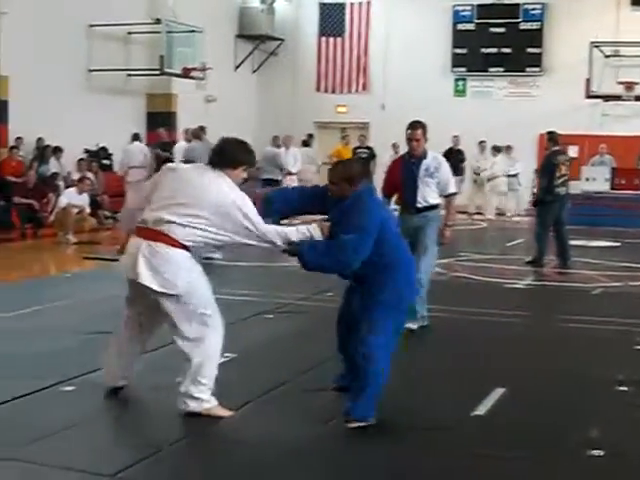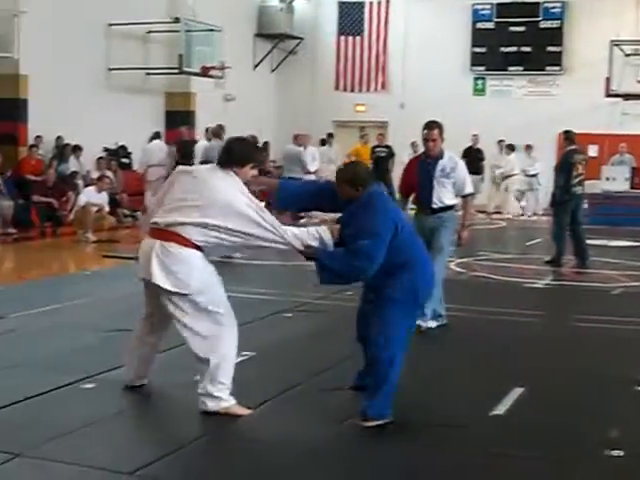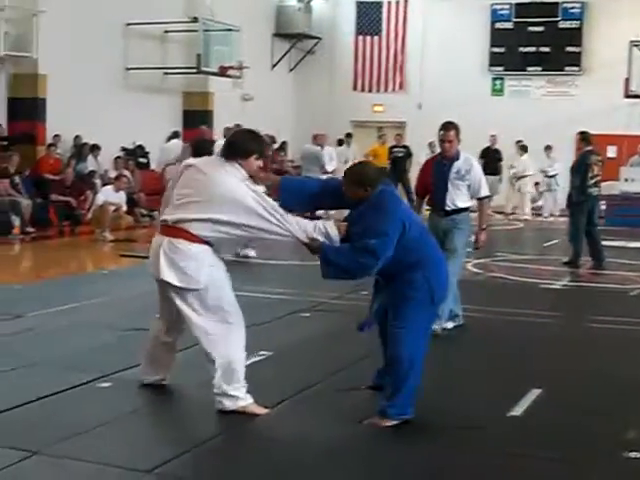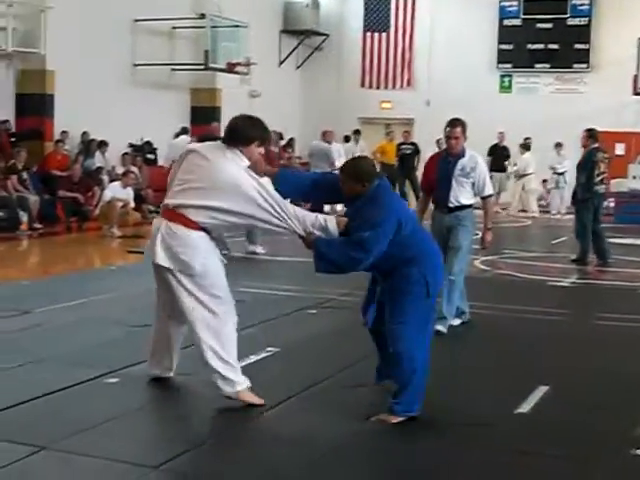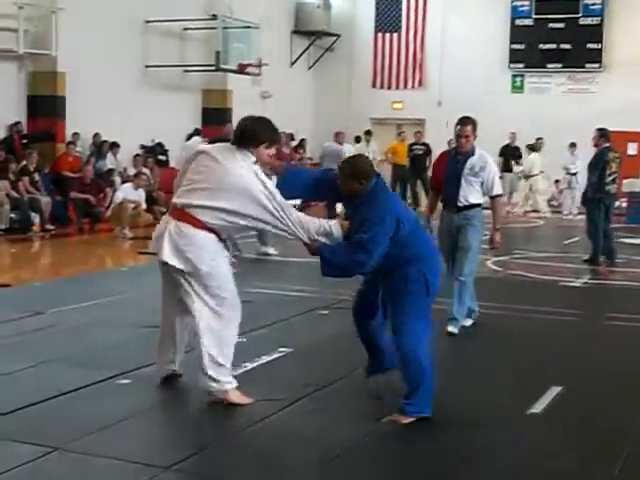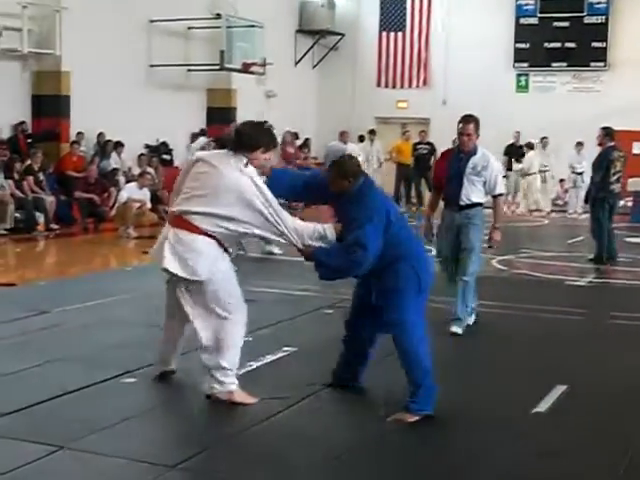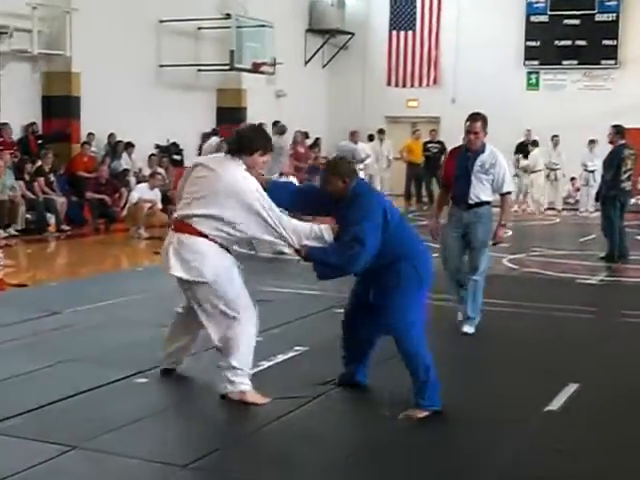
dt=0.1s
person 1, frame 1
left shoulder: (174, 170)
right shoulder: (230, 198)
left elbow: (142, 202)
right elbow: (266, 233)
right wrist: (315, 231)
left hip: (139, 248)
right hip: (169, 259)
left knee: (138, 321)
right knee: (207, 327)
left ankle: (115, 378)
right ankle: (197, 399)
person 1, frame 2
left shoulder: (186, 172)
right shoulder: (237, 198)
left elbow: (158, 205)
right elbow: (279, 233)
right wrist: (326, 234)
left hip: (153, 247)
right hip: (181, 259)
left knee: (154, 320)
right knee: (220, 326)
left ankle: (136, 376)
right ankle: (216, 398)
person 1, frame 3
left shoulder: (194, 164)
right shoulder: (242, 191)
left elbow: (173, 198)
right elbow: (284, 224)
right wrist: (332, 229)
left hip: (166, 245)
right hip: (191, 254)
left knee: (172, 318)
right knee: (226, 323)
left ankle: (153, 373)
right ankle: (235, 397)
person 1, frame 4
left shoulder: (196, 150)
right shoulder: (242, 179)
left elbow: (172, 181)
right elbow: (282, 214)
right wrist: (331, 223)
left hip: (165, 230)
right hip: (189, 240)
left knee: (171, 308)
right knee: (217, 310)
left ankle: (160, 367)
right ankle: (233, 383)
person 1, frame 5
left shoulder: (206, 151)
right shoulder: (251, 179)
left elbow: (179, 184)
right elbow: (288, 219)
right wrist: (336, 227)
left hip: (173, 230)
right hip: (198, 241)
left knee: (177, 306)
right knee: (223, 309)
left ankle: (168, 367)
right ankle: (220, 384)
person 1, frame 6
left shoulder: (203, 158)
right shoulder: (248, 185)
left elbow: (178, 191)
right elbow: (283, 225)
right wrist: (330, 231)
left hip: (174, 237)
right hip: (198, 248)
left knee: (179, 310)
right knee: (230, 313)
left ankle: (165, 365)
right ankle: (224, 386)
person 1, frame 7
left shoulder: (204, 163)
right shoulder: (245, 186)
left elbow: (189, 198)
right elbow: (279, 226)
right wrist: (326, 232)
left hip: (180, 242)
right hip: (202, 251)
left knee: (196, 308)
right knee: (240, 314)
left ankle: (172, 360)
right ankle: (238, 385)
person 2, frame 1
left shoulder: (366, 213)
right shoulder: (350, 196)
left elbow: (342, 256)
right elbow: (307, 197)
left wrist: (301, 248)
right wrist: (265, 200)
left hip: (389, 281)
right hip: (367, 277)
left knee: (370, 343)
right knee: (348, 329)
left ankle: (360, 411)
right ankle: (351, 381)
person 2, frame 2
left shoulder: (378, 216)
right shoulder: (363, 198)
left elbow: (359, 263)
right elbow: (317, 191)
left wrist: (318, 255)
right wrist: (274, 186)
left hip: (406, 279)
right hip: (384, 274)
left knee: (384, 341)
right knee: (368, 329)
left ankle: (377, 410)
right ankle: (370, 379)
person 2, frame 3
left shoulder: (387, 216)
right shoulder: (372, 195)
left elbow: (364, 260)
right elbow: (321, 190)
left wrist: (322, 250)
right wrist: (276, 182)
left hip: (420, 278)
right hip: (396, 273)
left knee: (404, 341)
right knee: (387, 326)
left ankle: (398, 409)
right ankle: (389, 378)
person 2, frame 4
left shoulder: (383, 211)
right shoulder: (369, 190)
left elbow: (357, 254)
right elbow: (318, 183)
left wrist: (317, 244)
right wrist: (273, 174)
left hip: (416, 272)
right hip: (392, 267)
left knee: (404, 337)
right knee: (375, 319)
left ankle: (405, 406)
right ankle: (391, 369)
person 2, frame 5
left shoulder: (382, 209)
right shoulder: (362, 190)
left elbow: (360, 257)
right elbow: (316, 180)
left wrist: (321, 250)
right wrist: (278, 172)
left hip: (413, 272)
right hip: (387, 267)
left knee: (409, 337)
right knee: (365, 314)
left ankle: (417, 405)
right ankle: (383, 360)
person 2, frame 6
left shoulder: (371, 207)
right shoulder: (350, 190)
left elbow: (357, 256)
right elbow: (304, 184)
left wrist: (316, 254)
right wrist: (266, 174)
left hip: (404, 270)
right hip: (379, 268)
left knee: (407, 334)
right knee: (358, 324)
left ankle: (421, 403)
right ankle: (348, 375)
person 2, frame 7
left shoulder: (368, 206)
right shoulder: (343, 197)
left elbow: (354, 254)
right elbow: (301, 196)
left wrist: (312, 254)
right wrist: (263, 185)
left hip: (406, 269)
right hip: (380, 268)
left knee: (405, 332)
right knee: (356, 322)
left ankle: (427, 399)
right ankle: (354, 375)
person 3, frame 1
left shoulder: (438, 163)
right shoulder: (398, 164)
left elbow: (450, 196)
right elbow: (387, 195)
left wrist: (447, 225)
left hip: (429, 218)
right hip: (405, 217)
left knee: (422, 269)
left ankle: (413, 315)
right ankle: (420, 315)
person 3, frame 2
left shoulder: (454, 163)
right shoulder: (414, 164)
left elbow: (467, 196)
right elbow: (404, 195)
left wrist: (464, 226)
left hip: (445, 218)
right hip: (421, 218)
left knee: (436, 269)
left ankle: (426, 316)
right ankle: (438, 315)
person 3, frame 3
left shoulder: (470, 165)
right shoulder: (430, 165)
left elbow: (482, 199)
right elbow: (420, 196)
left wrist: (482, 228)
left hip: (458, 220)
right hip: (435, 219)
left knee: (449, 271)
left ankle: (440, 319)
right ankle: (455, 315)
person 3, frame 4
left shoulder: (475, 162)
right shoulder: (435, 161)
left elbow: (487, 197)
right elbow: (426, 193)
left wrist: (488, 228)
right wrist: (418, 221)
left hip: (462, 217)
right hip: (439, 216)
left knee: (454, 270)
right knee: (444, 268)
left ankle: (445, 318)
right ankle: (461, 311)
person 3, frame 5
left shoulder: (484, 161)
right shoulder: (444, 159)
left elbow: (495, 197)
right elbow: (435, 191)
left wrist: (496, 228)
right wrist: (427, 219)
left hip: (471, 216)
right hip: (447, 215)
left knee: (464, 270)
right knee: (453, 268)
left ankle: (456, 318)
right ankle: (471, 309)
person 3, frame 6
left shoulder: (487, 160)
right shoulder: (446, 157)
left elbow: (497, 196)
right elbow: (437, 190)
left wrist: (496, 227)
right wrist: (428, 218)
left hip: (472, 215)
right hip: (448, 214)
left knee: (467, 270)
right knee: (449, 267)
left ankle: (460, 318)
right ankle: (470, 306)
person 3, frame 7
left shoulder: (495, 158)
right shoulder: (454, 156)
left elbow: (505, 194)
right elbow: (445, 188)
left wrist: (502, 225)
right wrist: (435, 217)
left hip: (480, 214)
right hip: (455, 212)
left knee: (476, 269)
right knee: (451, 265)
left ankle: (471, 318)
right ankle: (465, 305)
person 4, frame 1
left shoulder: (549, 157)
right shoulder: (566, 157)
left elbow: (543, 181)
right elbow: (566, 178)
left wrist: (538, 198)
left hip: (549, 198)
right hip: (562, 197)
left knee: (542, 229)
right knee: (560, 229)
left ankle: (539, 259)
right ankle: (564, 260)
person 4, frame 2
left shoulder: (566, 157)
right shoulder: (582, 156)
left elbow: (560, 180)
right elbow: (581, 177)
left wrist: (555, 198)
left hip: (565, 198)
right hip: (578, 197)
left knee: (559, 228)
right knee: (577, 228)
left ankle: (557, 258)
right ankle: (583, 259)
person 4, frame 3
left shoulder: (582, 158)
right shoulder: (598, 157)
left elbow: (576, 181)
right elbow: (597, 178)
left wrist: (571, 199)
left hip: (581, 199)
right hip: (594, 198)
left knee: (576, 230)
right knee: (592, 229)
left ankle: (575, 260)
right ankle: (599, 260)
person 4, frame 4
left shoulder: (589, 155)
right shoulder: (604, 155)
left elbow: (581, 179)
right elbow: (603, 175)
left wrist: (576, 196)
left hip: (587, 196)
right hip: (600, 195)
left knee: (583, 227)
right knee: (596, 226)
left ankle: (583, 257)
right ankle: (603, 257)
person 4, frame 5
left shoulder: (600, 155)
right shoulder: (615, 154)
left elbow: (593, 178)
right elbow: (614, 175)
left wrist: (586, 196)
right wrist: (609, 192)
left hip: (598, 196)
right hip: (611, 195)
left knee: (595, 227)
right knee: (605, 226)
left ankle: (595, 258)
right ankle: (610, 256)
person 4, frame 6
left shoulder: (604, 154)
right shoulder: (620, 153)
left elbow: (597, 178)
right elbow: (618, 174)
left wrist: (590, 195)
right wrist: (616, 191)
left hip: (602, 195)
right hip: (614, 194)
left knee: (599, 226)
right knee: (607, 225)
left ankle: (601, 257)
right ankle: (611, 256)
person 4, frame 7
left shoulder: (615, 152)
right shoulder: (631, 151)
left elbow: (607, 176)
right elbow: (629, 172)
left wrist: (601, 193)
right wrist: (627, 189)
left hip: (613, 193)
right hip: (625, 192)
left knee: (610, 224)
right knee: (619, 224)
left ankle: (613, 255)
right ankle: (622, 254)
